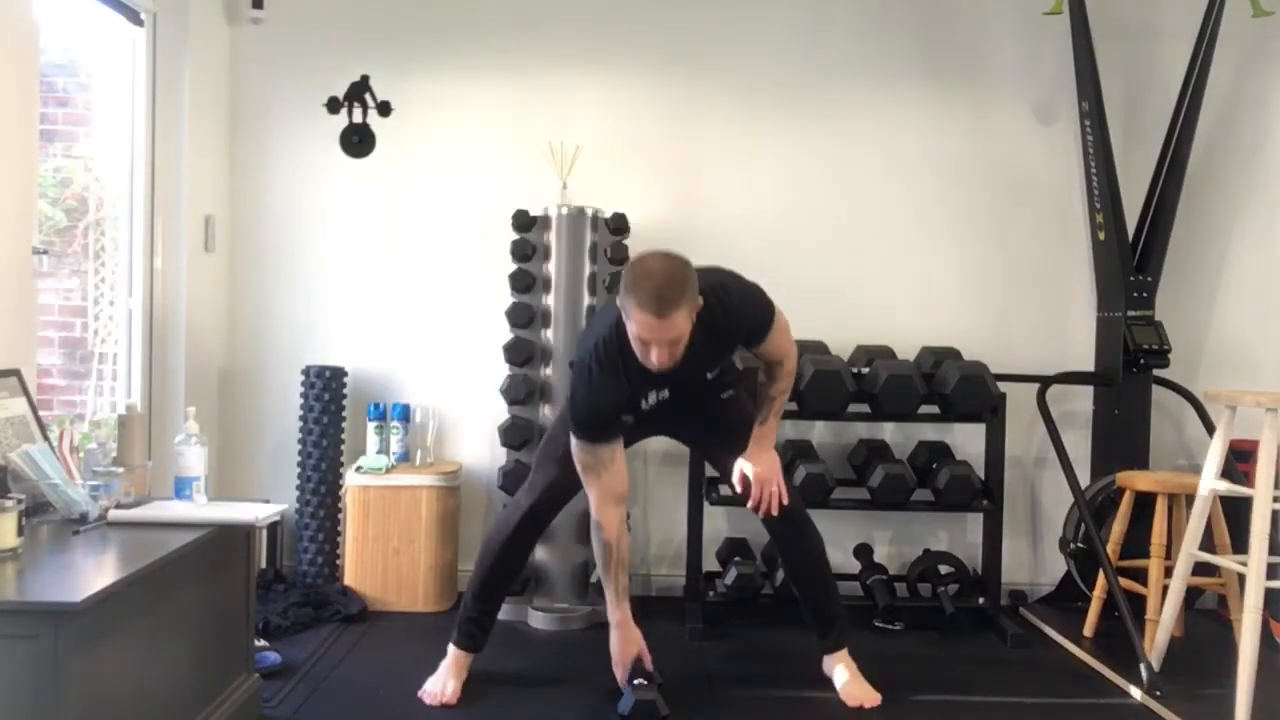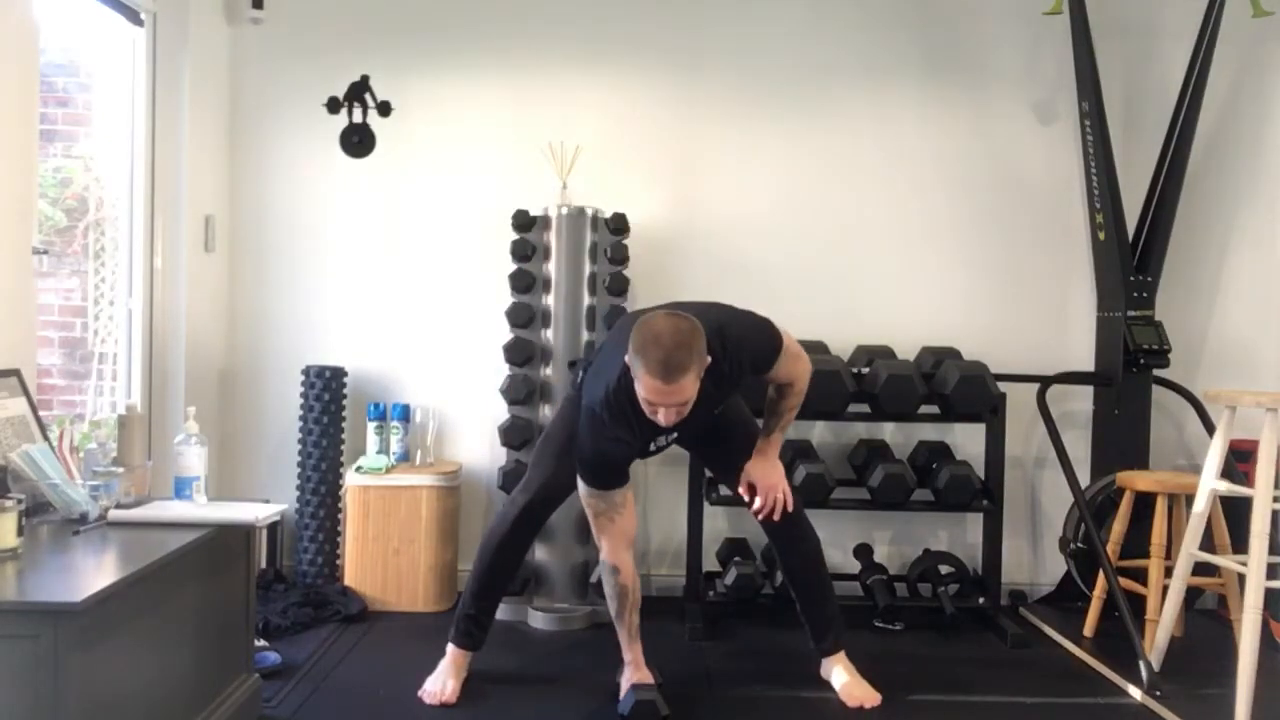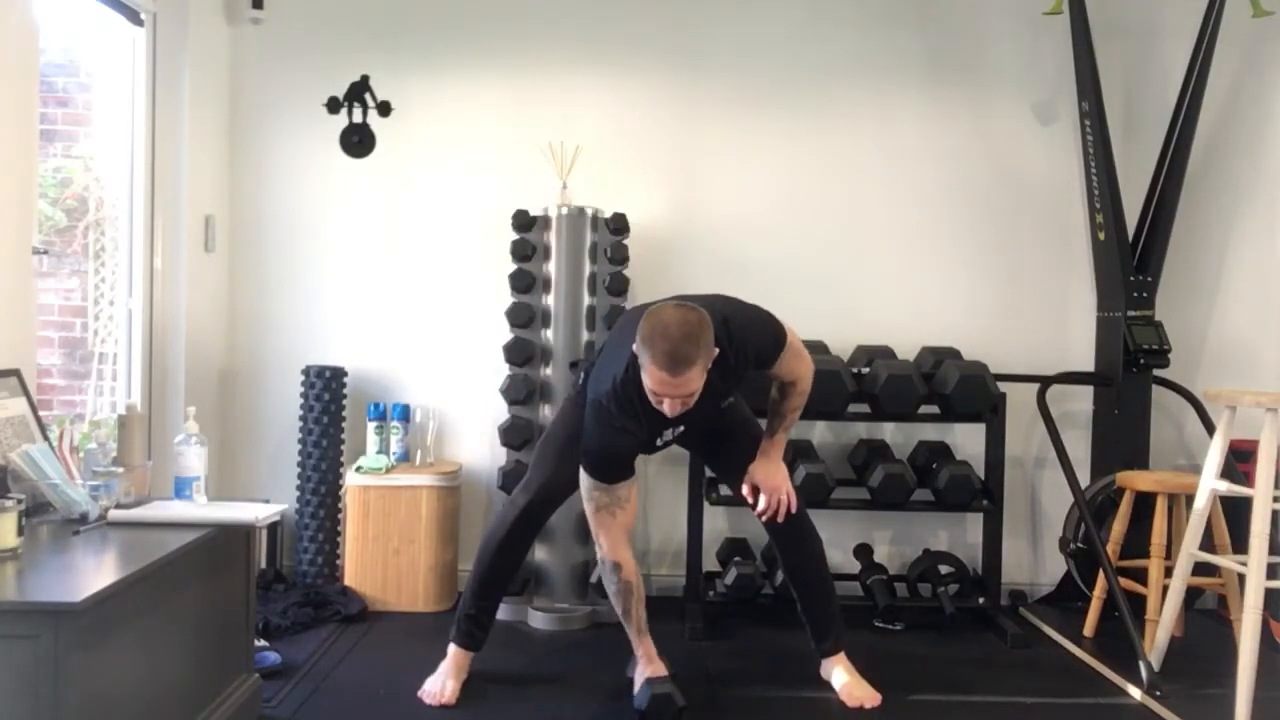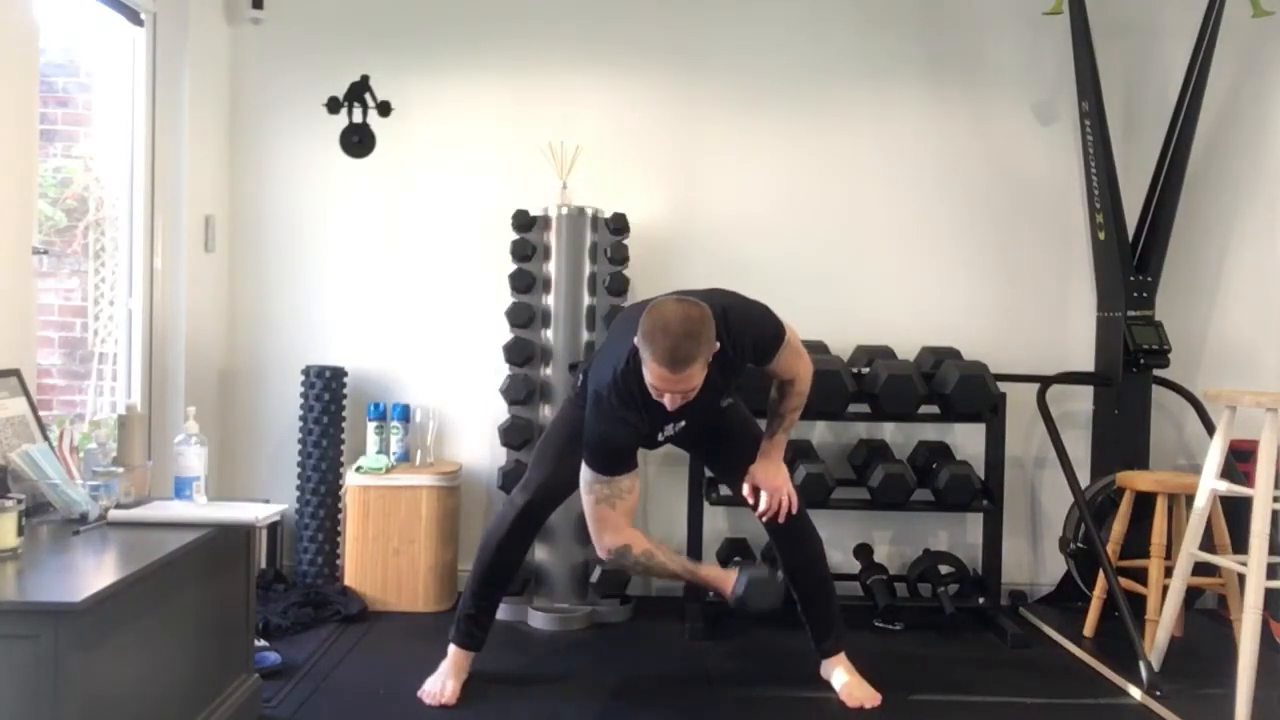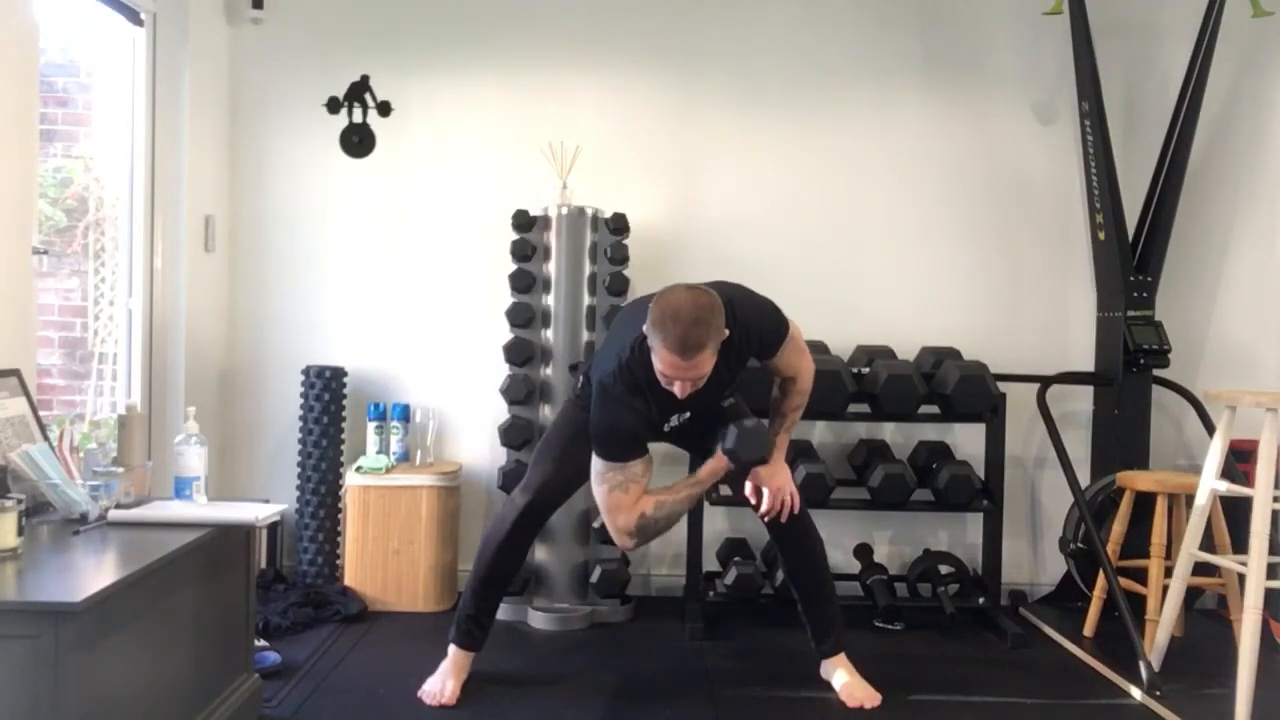
dt=0.5s
person 1, frame 1
left shoulder: (734, 301)
right shoulder: (598, 365)
left elbow: (781, 359)
right elbow: (607, 509)
left wrist: (760, 444)
right wrist: (620, 621)
left hip: (708, 396)
right hip: (620, 411)
left knee: (780, 506)
right knee: (532, 505)
left ankle: (835, 654)
right ankle: (460, 654)
person 1, frame 2
left shoulder: (740, 337)
right shoulder: (604, 410)
left elbow: (795, 371)
right elbow: (616, 551)
left wrist: (766, 452)
right wrist: (633, 663)
right hip: (603, 394)
left knee: (778, 505)
right knee: (529, 503)
left ankle: (833, 657)
right ankle: (458, 653)
person 1, frame 3
left shoulder: (744, 330)
right shoulder: (611, 403)
left elbow: (798, 372)
right elbow: (612, 545)
left wrist: (770, 454)
right wrist: (645, 655)
right hip: (603, 394)
left knee: (782, 505)
right knee: (531, 502)
left ankle: (833, 658)
right ankle: (459, 653)
person 1, frame 4
left shoulder: (744, 323)
right shoulder: (612, 395)
left elbow: (796, 372)
right elbow: (611, 539)
left wrist: (770, 456)
right wrist: (715, 578)
left hip: (711, 407)
right hip: (602, 400)
left knee: (782, 504)
right knee: (529, 502)
left ankle: (833, 657)
right ankle: (459, 653)
person 1, frame 5
left shoulder: (750, 316)
right shoulder: (618, 381)
left elbow: (798, 371)
right elbow: (627, 527)
left wrist: (773, 455)
right wrist: (717, 468)
left hip: (710, 406)
right hip: (604, 400)
left knee: (783, 504)
right knee: (531, 501)
left ankle: (833, 657)
right ankle: (459, 653)
